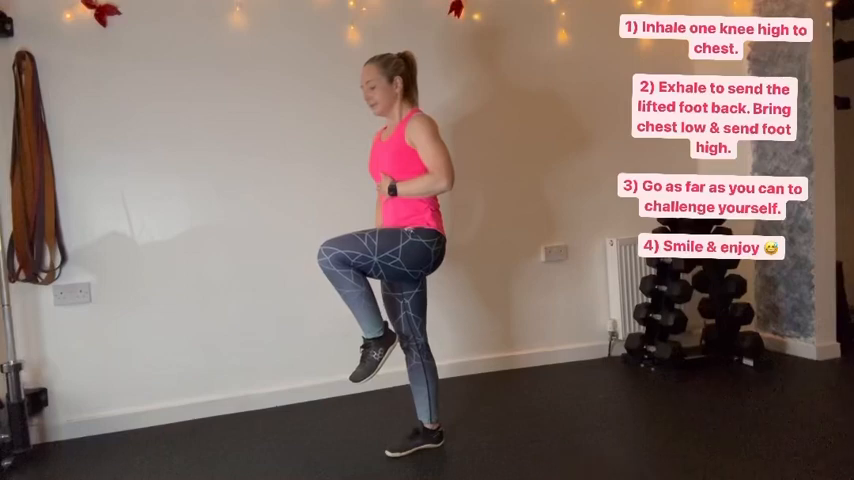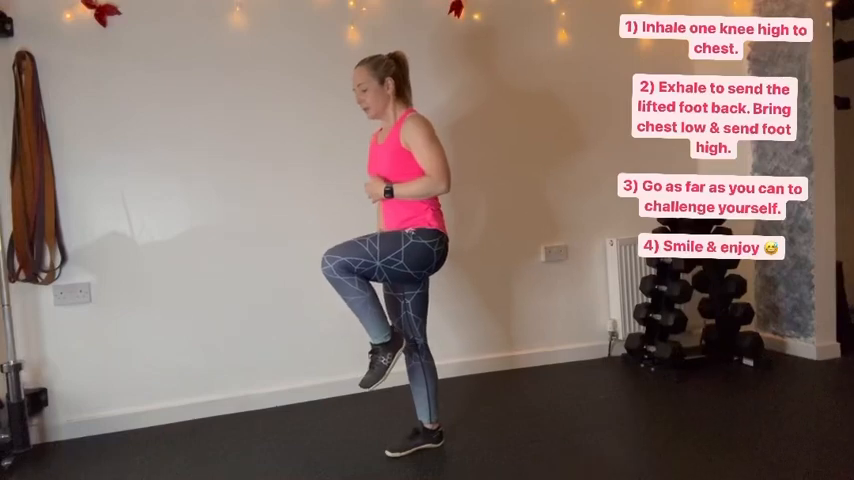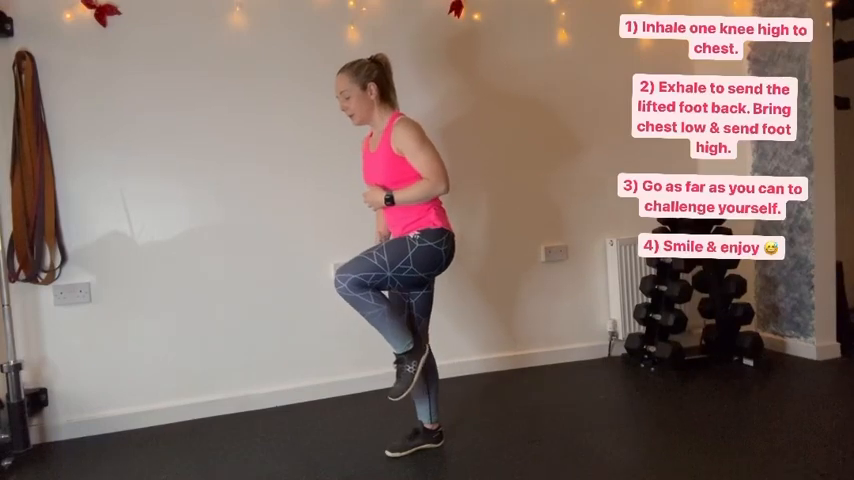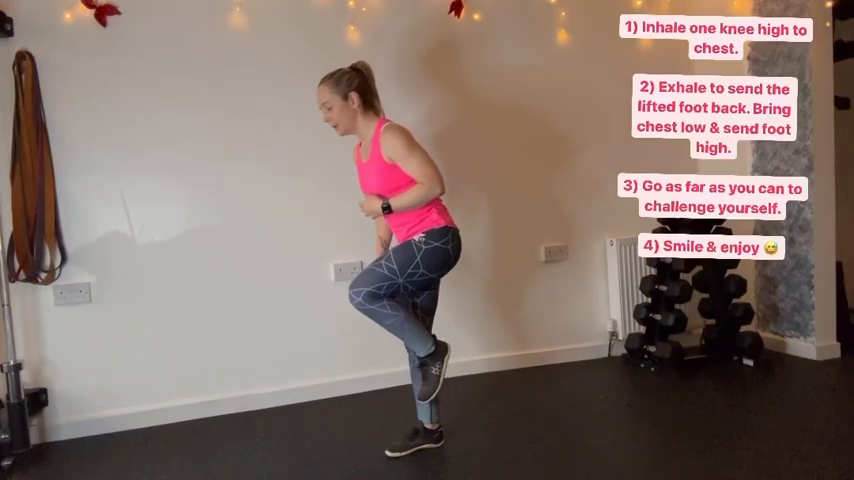
dt=0.4s
person 1, frame 1
left shoulder: (418, 124)
right shoulder: (381, 137)
left elbow: (443, 180)
left wrist: (393, 187)
right wrist: (372, 253)
left hip: (420, 241)
right hip: (400, 248)
left knee: (331, 255)
right knee: (412, 342)
left ankle: (376, 336)
right ankle: (429, 428)
person 1, frame 2
left shoulder: (414, 125)
right shoulder: (378, 138)
left elbow: (440, 182)
left wrist: (387, 189)
right wrist: (377, 261)
left hip: (423, 241)
right hip: (402, 248)
left knee: (335, 262)
right knee: (413, 342)
left ankle: (384, 341)
right ankle: (429, 429)
person 1, frame 3
left shoulder: (403, 129)
right shoulder: (370, 142)
left elbow: (439, 183)
left wrist: (387, 196)
right wrist: (380, 255)
left hip: (429, 241)
right hip: (410, 247)
left knee: (348, 279)
right knee: (414, 342)
left ankle: (406, 351)
right ankle: (429, 428)
person 1, frame 4
left shoulder: (391, 136)
right shoulder: (361, 150)
left elbow: (434, 185)
left wrist: (383, 205)
right wrist: (380, 258)
left hip: (435, 240)
right hip: (416, 246)
left knee: (362, 292)
right knee: (413, 341)
left ankle: (432, 350)
right ankle: (429, 428)
